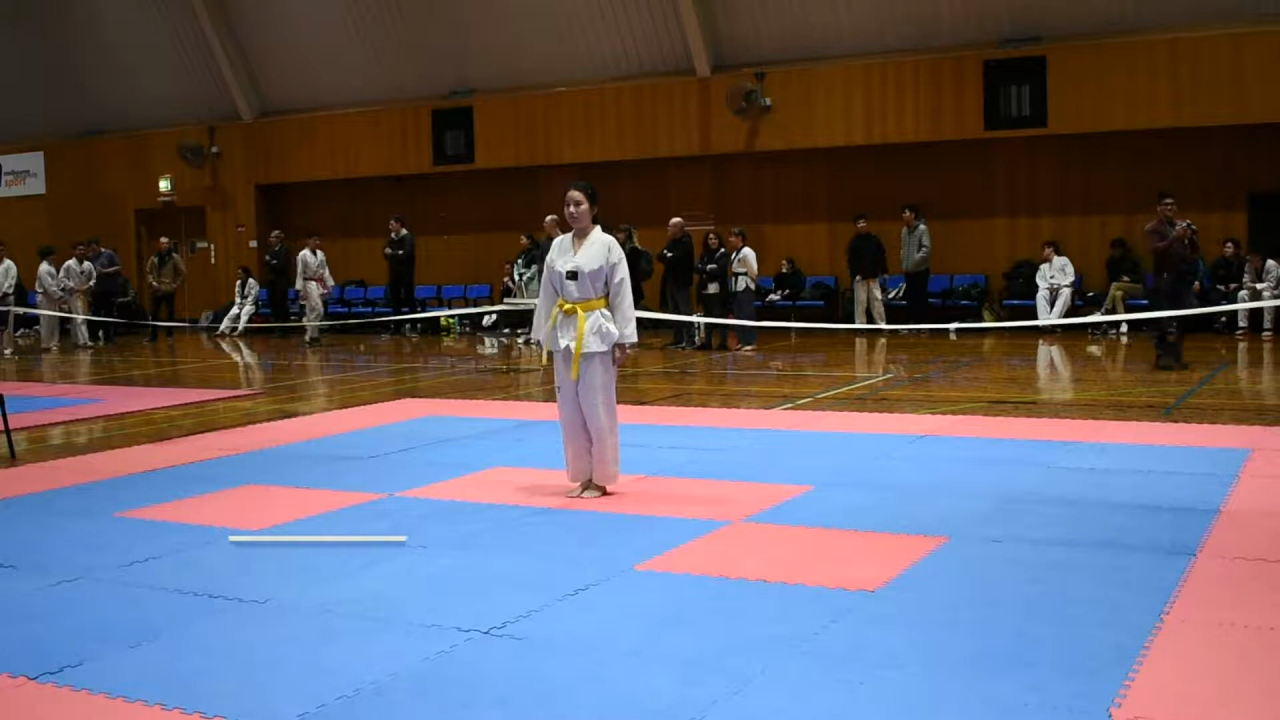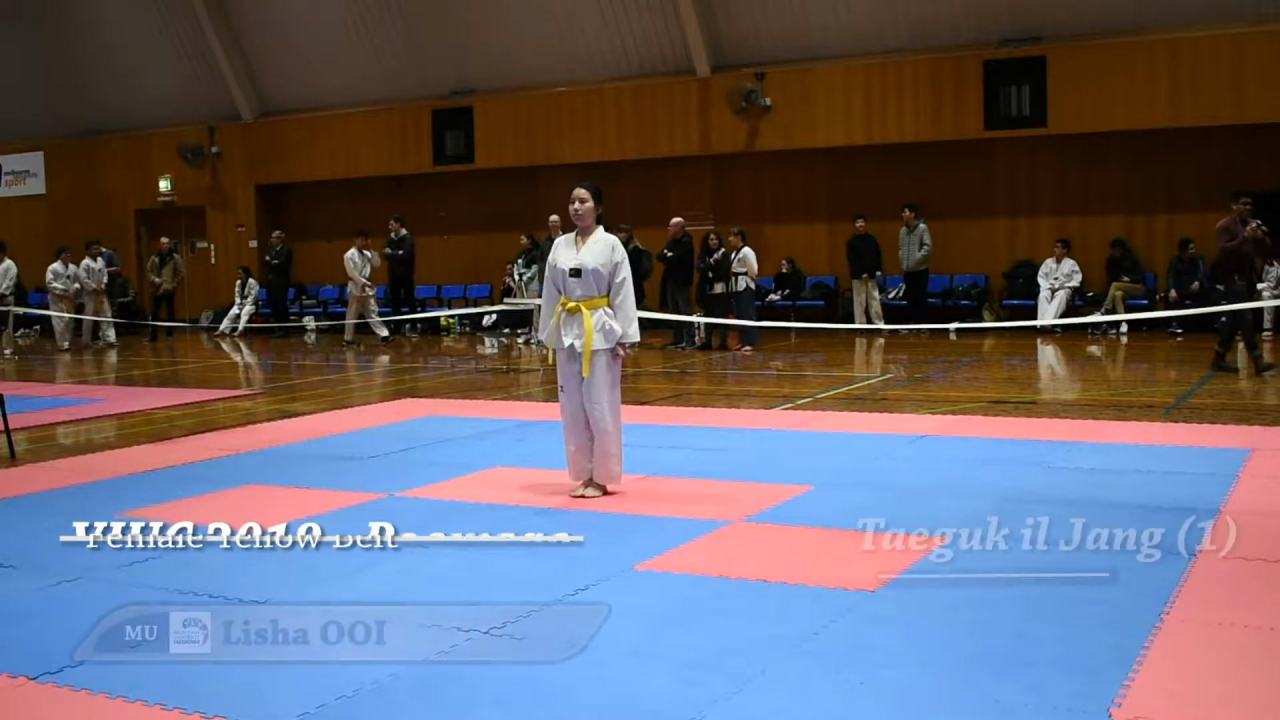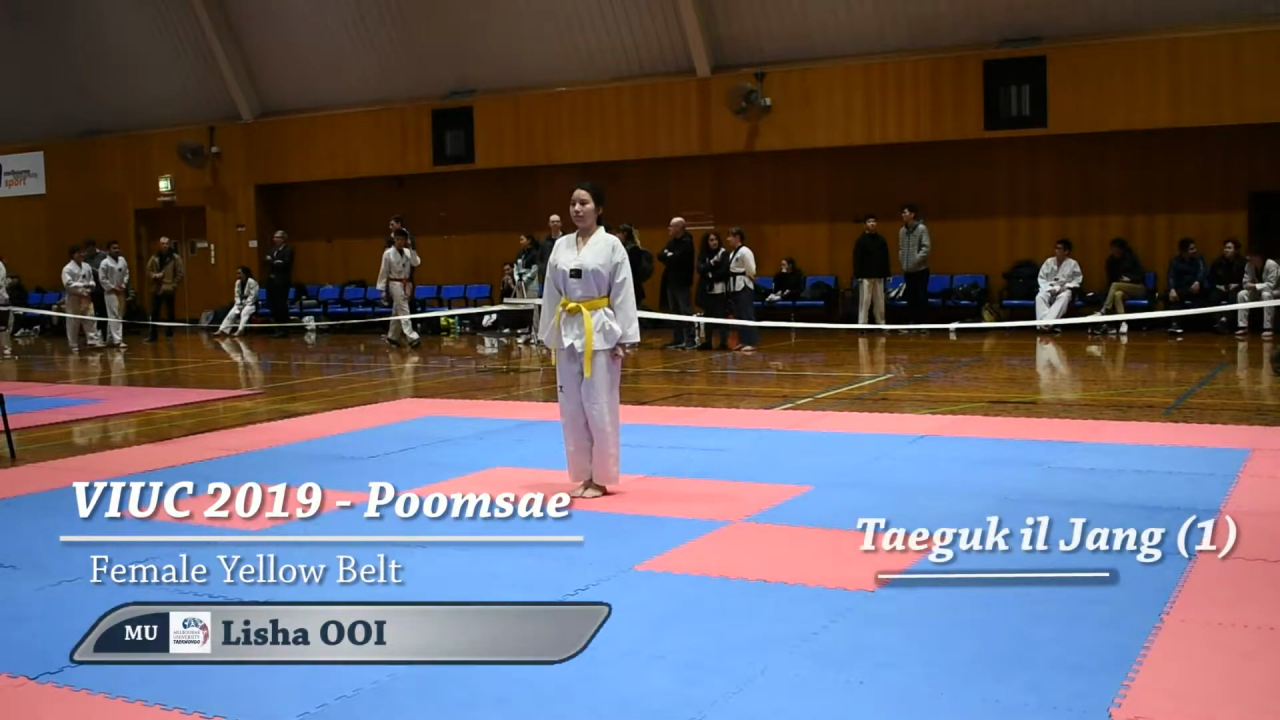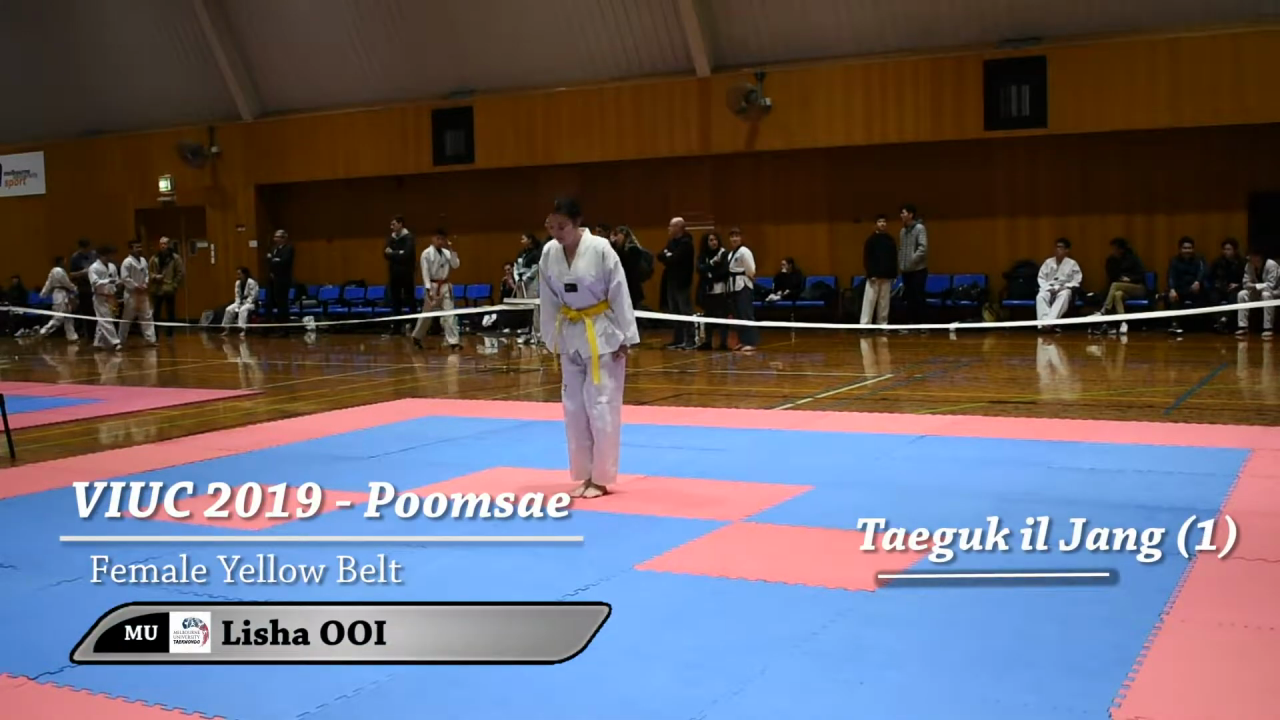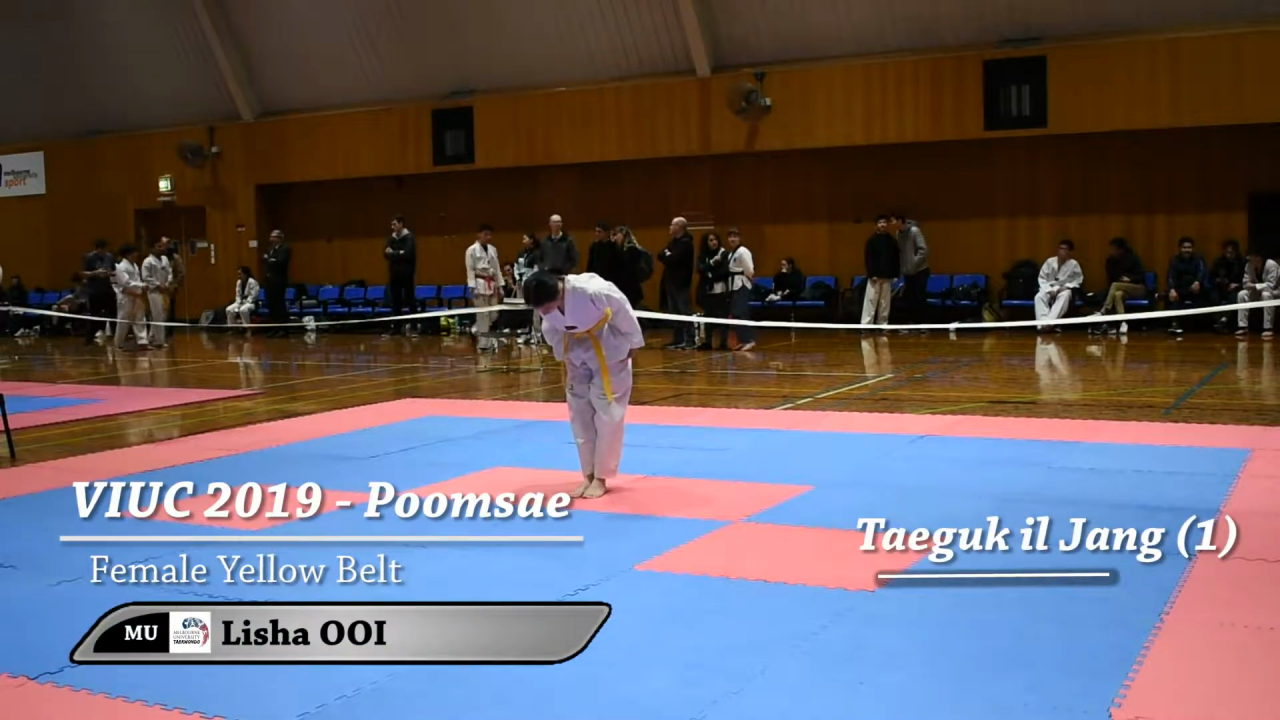
dt=0.7s
person 1, frame 1
left shoulder: (608, 245)
right shoulder: (558, 245)
left elbow: (621, 295)
right elbow: (548, 293)
left wrist: (622, 340)
right wrist: (544, 335)
left hip: (597, 333)
right hip: (564, 333)
left knee: (598, 408)
right knee: (570, 409)
left ankle: (600, 479)
right ankle: (583, 476)
person 1, frame 2
left shoulder: (611, 244)
right shoulder: (560, 245)
left elbow: (623, 294)
right elbow: (550, 293)
left wrist: (624, 339)
right wrist: (548, 335)
left hip: (599, 331)
right hip: (567, 332)
left knee: (600, 406)
right knee: (572, 407)
left ankle: (601, 477)
right ankle: (584, 474)
person 1, frame 3
left shoulder: (611, 245)
right shoulder: (561, 245)
left elbow: (623, 295)
right elbow: (551, 293)
left wrist: (623, 339)
right wrist: (550, 336)
left hip: (600, 332)
right hip: (567, 332)
left knee: (600, 406)
right knee: (572, 408)
left ankle: (601, 478)
right ankle: (584, 475)
person 1, frame 4
left shoulder: (601, 249)
right shoulder: (549, 253)
left elbow: (620, 297)
right elbow: (549, 300)
left wrist: (624, 340)
right wrist: (554, 340)
left hip: (602, 336)
right hip: (571, 337)
left knee: (602, 408)
right knee: (574, 409)
left ankle: (601, 479)
right ankle: (584, 476)
person 1, frame 5
left shoulder: (590, 290)
right shoulder: (543, 302)
left elbow: (622, 310)
left wrist: (632, 344)
right wrist: (562, 351)
left hip: (608, 345)
right hip: (577, 347)
left knee: (607, 409)
right knee: (580, 410)
left ankle: (601, 477)
right ankle: (589, 475)
